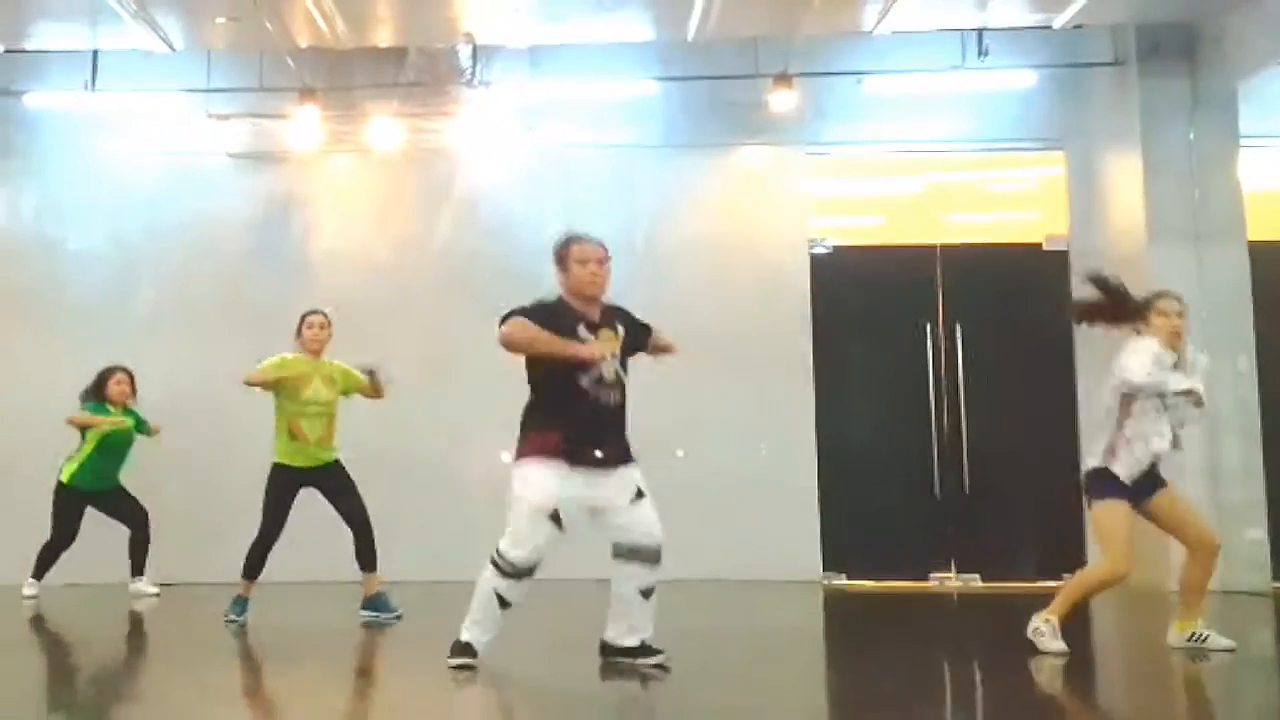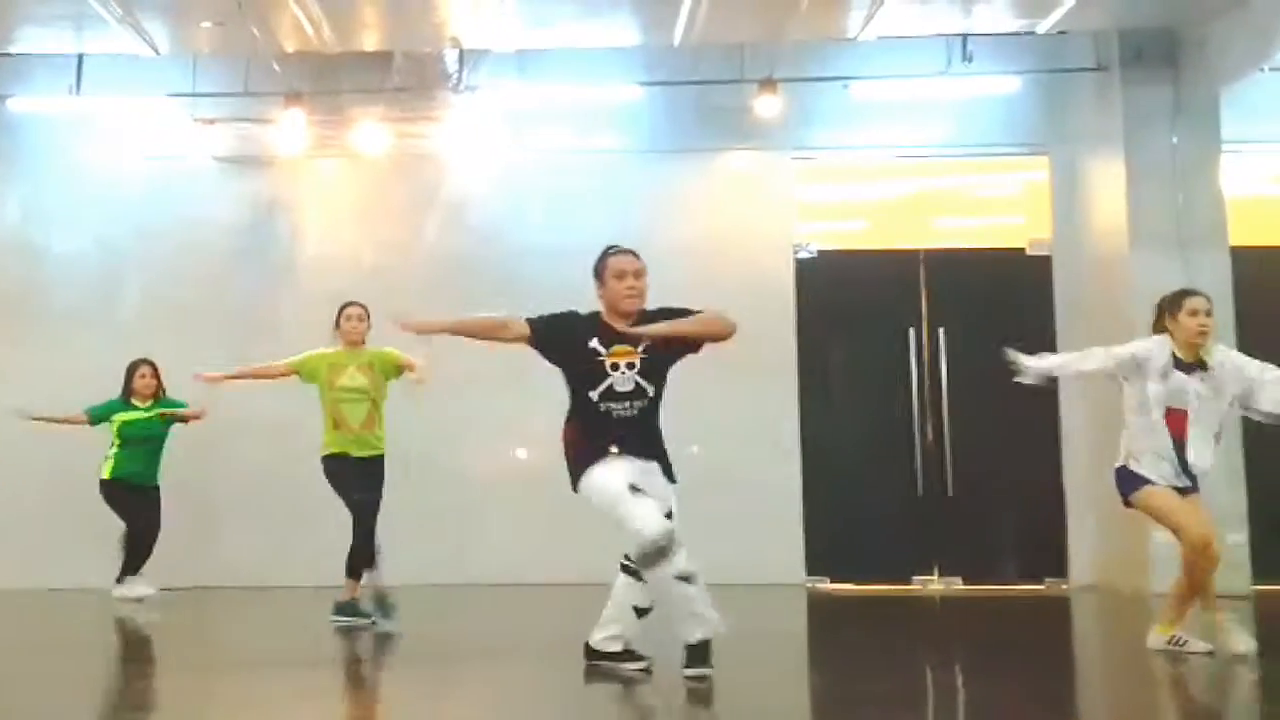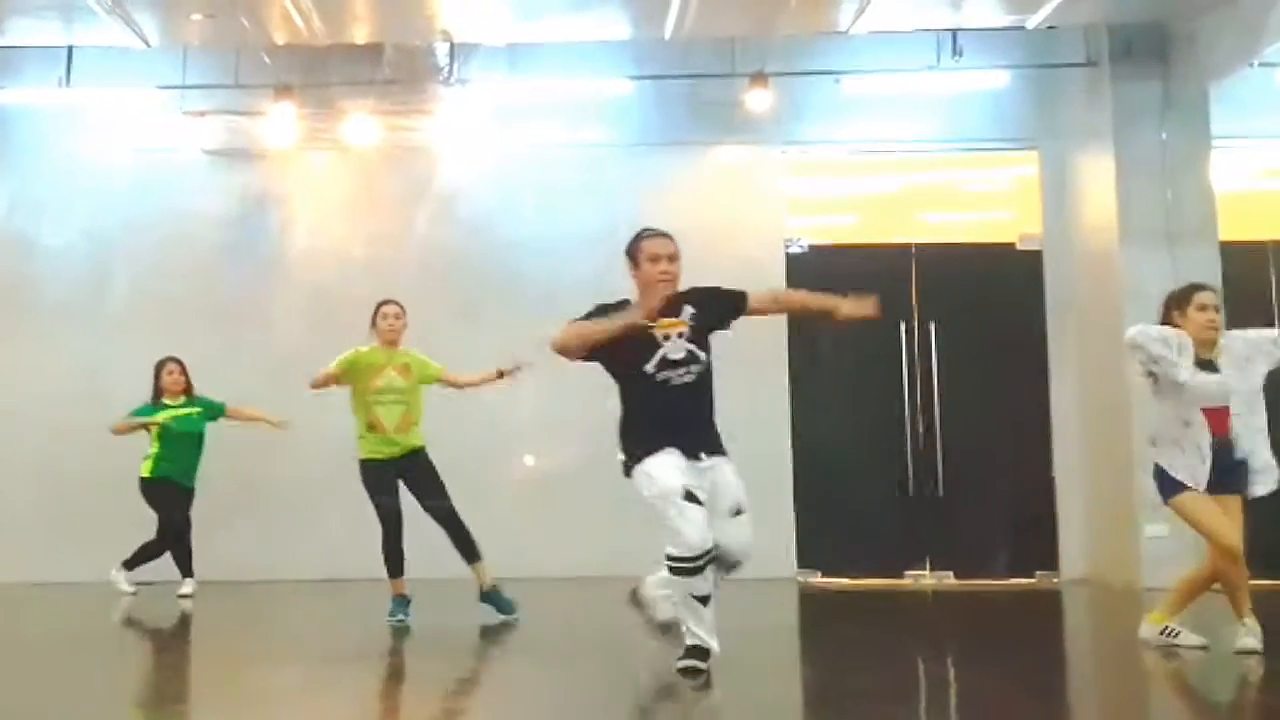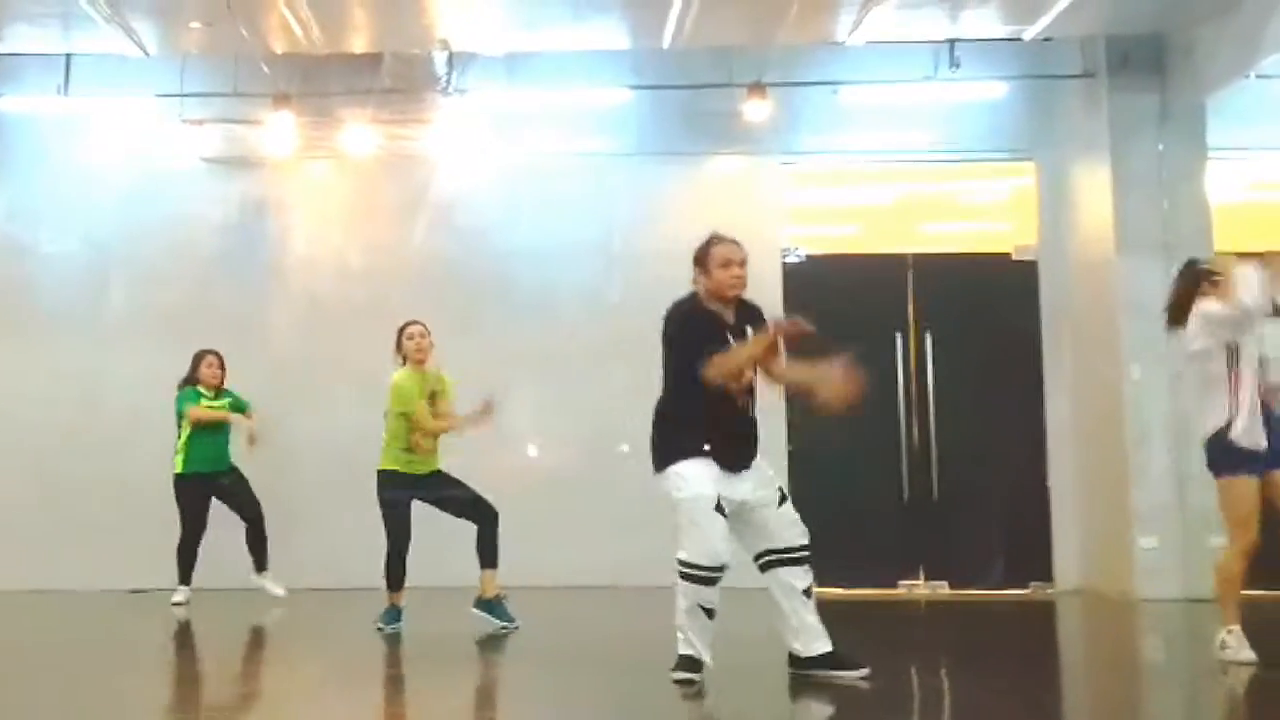
dt=0.4s
person 1, frame 1
left shoulder: (619, 319)
right shoulder: (545, 315)
left elbow: (649, 340)
right elbow: (509, 334)
left wrist: (663, 344)
right wrist: (578, 350)
left hip: (611, 461)
right hip: (550, 459)
left knee: (645, 543)
right knee: (519, 554)
left ankle: (624, 640)
right ankle: (471, 638)
person 1, frame 2
left shoulder: (663, 324)
right shoulder: (569, 327)
left elbow: (725, 327)
right elbow: (507, 327)
left wrist: (668, 331)
right wrist: (436, 327)
left hip: (651, 463)
right hip: (600, 461)
left knee: (644, 561)
right knee: (655, 536)
left ankle: (607, 644)
right ankle: (698, 636)
person 1, frame 3
left shoulder: (698, 301)
right shoulder: (617, 317)
left elbow: (766, 299)
right elbow: (563, 344)
left wrist: (838, 306)
right wrist: (627, 321)
left hip: (705, 450)
right hip: (654, 451)
left knee: (734, 546)
right knee: (692, 542)
left ankle: (654, 595)
right ankle: (698, 642)
person 1, frame 4
left shoulder: (749, 315)
right shoulder: (686, 317)
left elbow: (778, 369)
right elbow: (720, 374)
left wrist: (822, 379)
right wrist: (773, 339)
left hip: (740, 455)
right hip: (689, 454)
left knee: (789, 543)
right knee: (706, 552)
left ankle: (810, 650)
right ankle: (691, 652)
person 2, frame 1
left shoulder: (1184, 356)
right shoulder: (1144, 351)
right elbow: (1136, 378)
left wrist: (1191, 389)
right wrist: (1177, 384)
left hip: (1143, 469)
right hip: (1110, 471)
left knee: (1207, 542)
right knee: (1116, 566)
left ankle: (1186, 627)
right ankle: (1047, 620)
person 2, frame 2
left shoulder: (1222, 361)
right shoulder: (1149, 352)
right elbow: (1094, 359)
right wrist: (1036, 365)
left hip: (1183, 471)
right hip: (1141, 470)
left knee: (1206, 554)
right knee: (1201, 537)
left ankle: (1168, 629)
right ankle: (1219, 618)
person 2, frame 3
left shoulder: (1239, 346)
right shoulder: (1168, 342)
right elbow: (1135, 337)
right wrist: (1181, 373)
left hip: (1227, 467)
right hip: (1179, 469)
left knee: (1222, 559)
right knee: (1230, 546)
left ankle: (1160, 620)
right ankle: (1246, 622)
person 2, frame 4
left shoulder: (1234, 321)
right shoulder: (1209, 316)
right wrist: (1246, 272)
right hip: (1232, 437)
right knee: (1244, 541)
right ankle: (1230, 631)
person 3, frame 1
left shoulder: (339, 372)
right shoulder: (284, 364)
left elbow: (375, 393)
right elbow: (251, 378)
left wrist: (374, 377)
right wrist: (286, 374)
left hip: (327, 464)
right hip: (287, 465)
left knee: (361, 523)
right knee: (268, 534)
left ankle: (373, 597)
right ankle: (241, 598)
person 3, frame 2
left shoulder: (383, 358)
right shoulder: (322, 360)
left elbow: (413, 365)
right elbow: (274, 369)
left wrist: (415, 370)
right wrist: (223, 376)
left hip: (372, 456)
right hip: (338, 455)
left knee: (365, 524)
right knee: (363, 517)
left ankle: (348, 602)
right ankle: (377, 590)
person 3, frame 3
left shoulder: (415, 361)
right shoulder: (357, 359)
left elbow: (457, 380)
right elbow: (318, 381)
left wrist: (499, 374)
right wrist: (327, 377)
left hip: (412, 452)
right hip: (374, 458)
left knee: (447, 515)
right knee: (392, 524)
left ankle: (487, 587)
right ankle: (399, 597)
person 3, frame 4
left shoulder: (436, 379)
right shoulder: (402, 382)
left elbow: (450, 418)
right elbow: (430, 427)
right wrist: (470, 417)
left hip: (429, 473)
right hip: (395, 474)
left knee: (487, 514)
right knee: (398, 543)
left ankle: (489, 597)
right ankle: (393, 606)
person 4, frame 1
left shoulder: (130, 415)
right shoulder: (93, 410)
left elbow: (147, 429)
right elbow: (72, 418)
left wrist: (153, 429)
right wrist: (110, 421)
left hip: (107, 486)
right hip: (74, 485)
left knee: (140, 520)
right knee: (62, 538)
left ankle: (137, 581)
right ankle: (34, 580)
person 4, frame 2
left shoulder: (165, 407)
right shoulder: (116, 406)
left elbow: (199, 413)
right elbow: (81, 417)
left wrist: (182, 414)
right wrist: (43, 417)
left hip: (147, 484)
right hip: (115, 480)
left knee: (147, 531)
right knee: (139, 524)
left ankle: (122, 585)
right ankle: (131, 579)
person 4, frame 3
left shoulder: (198, 405)
right shoulder: (152, 409)
left elbow: (234, 412)
right elbow: (116, 429)
left wrist: (268, 419)
right wrist: (143, 422)
left hip: (183, 482)
right hip: (155, 479)
left knee: (166, 538)
right knee: (179, 525)
left ankle: (122, 570)
right ankle: (187, 578)
person 4, frame 4
left shoulder: (228, 397)
right shoulder: (187, 394)
left elbow: (251, 417)
right elbow: (194, 414)
left wrist: (249, 427)
right wrist: (230, 416)
left hip: (223, 470)
right hip: (190, 474)
left knee: (254, 514)
right knee: (192, 531)
left ankle: (262, 575)
right ankle: (183, 587)
